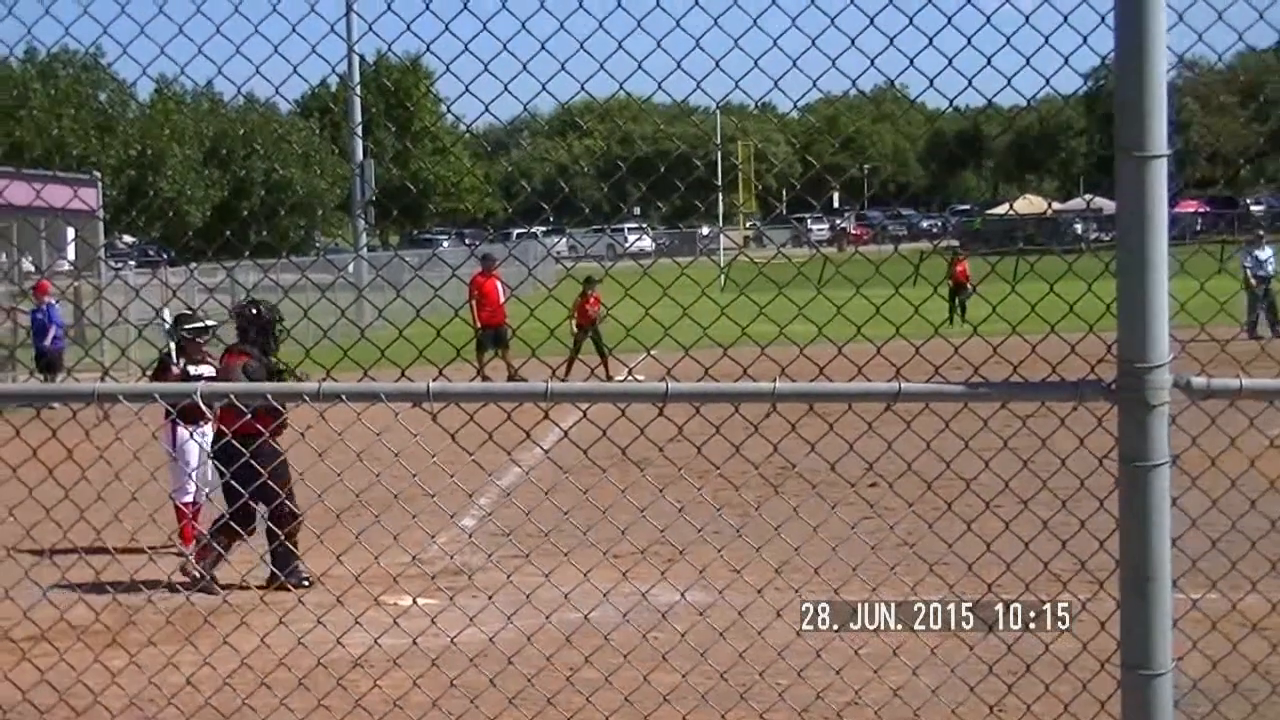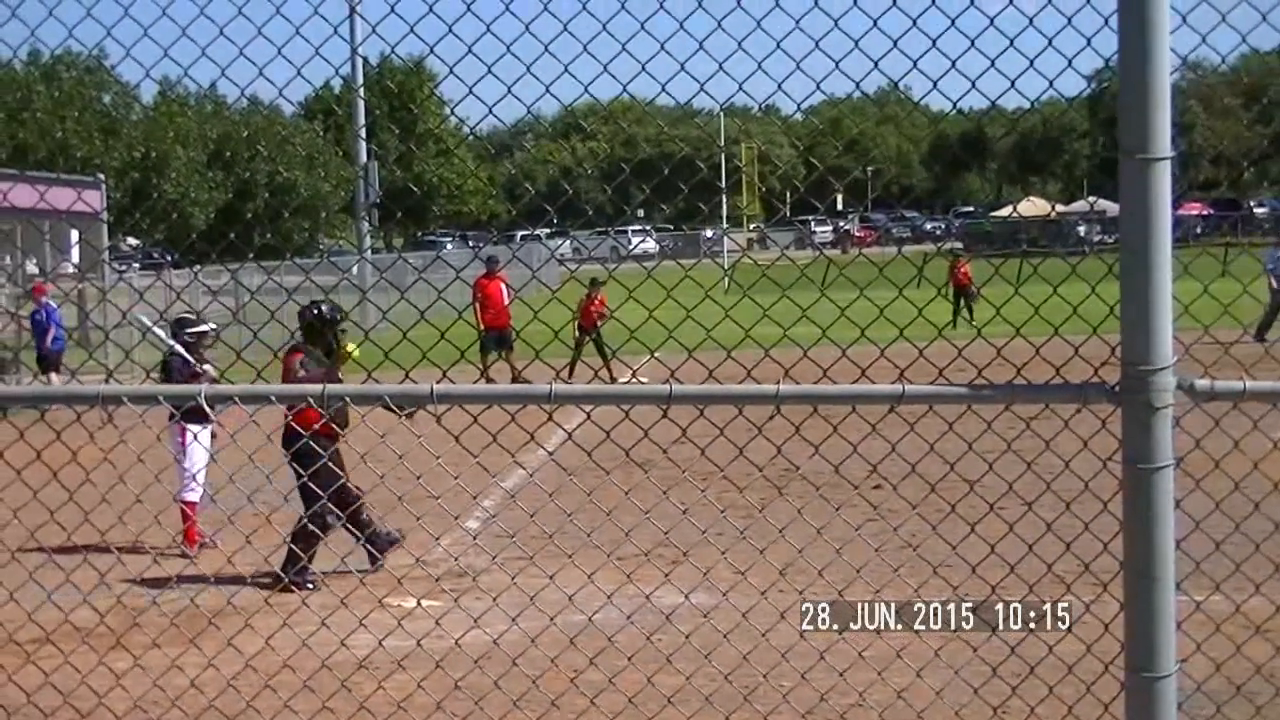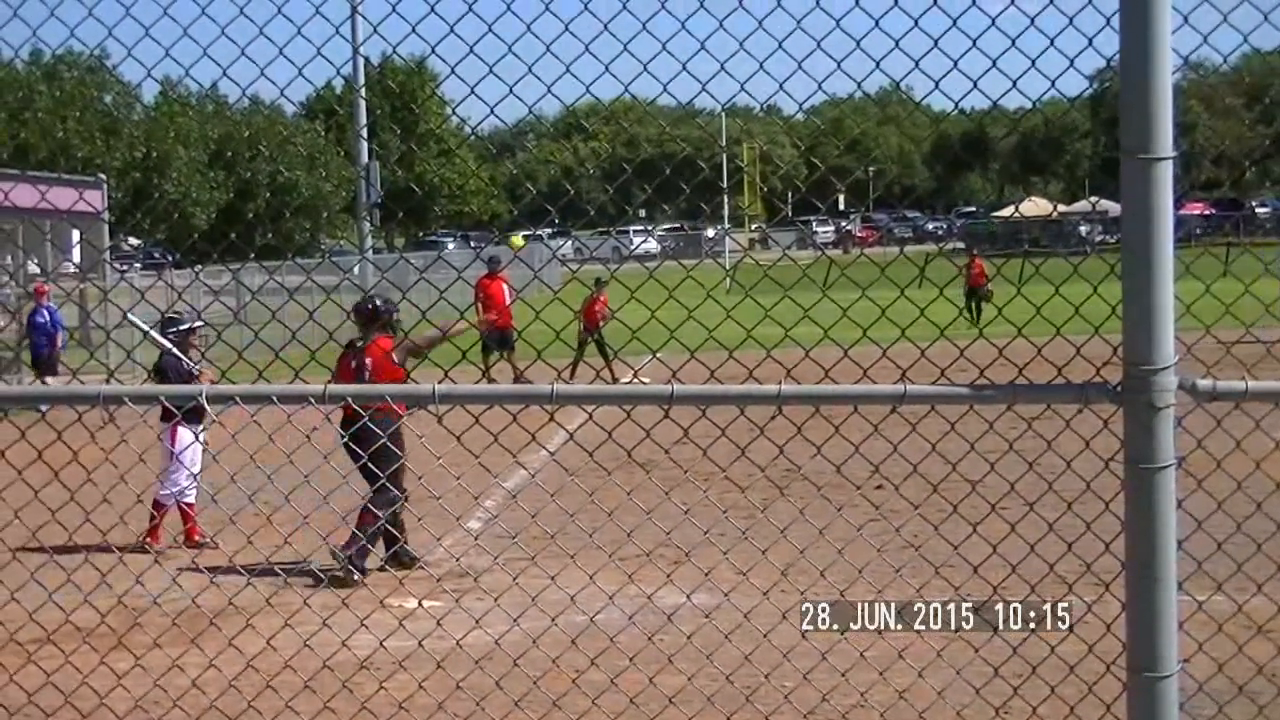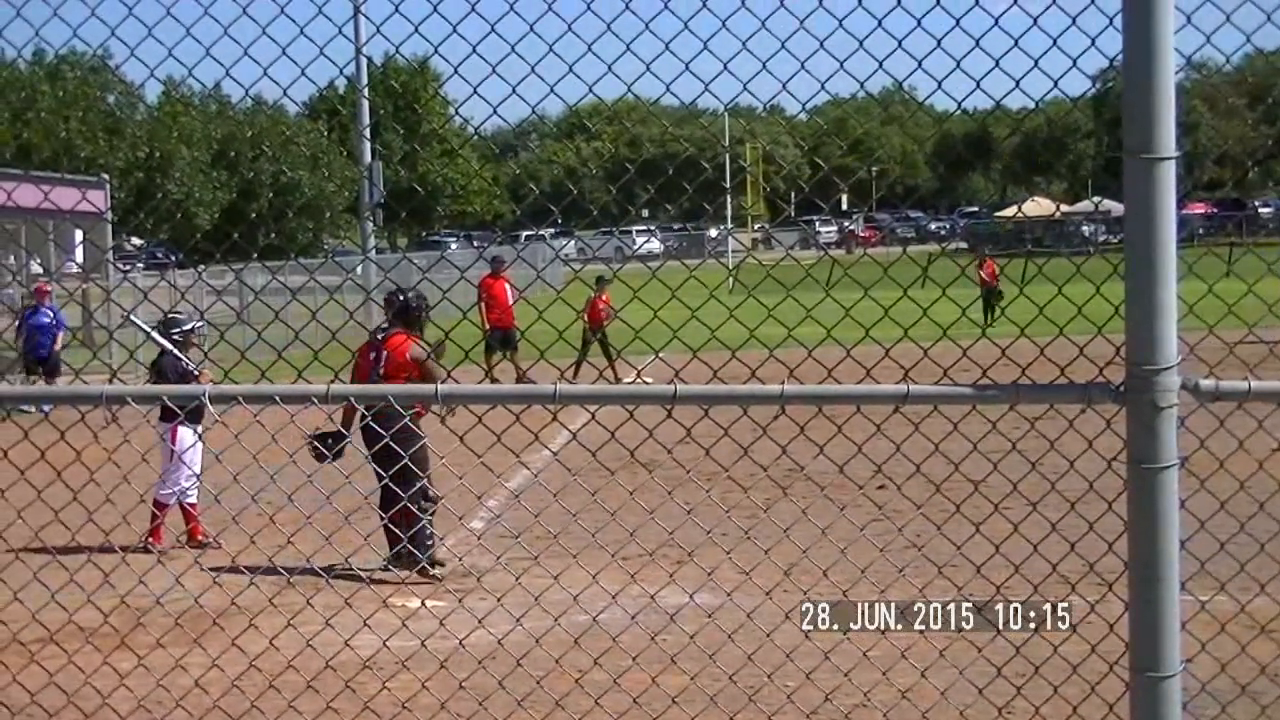
dt=0.5s
person 1, frame 1
left shoulder: (252, 358)
right shoulder: (241, 363)
right elbow: (238, 403)
left wrist: (279, 380)
left hip: (237, 444)
right hip: (251, 445)
left knee: (241, 511)
right knee: (284, 507)
left ankle: (204, 565)
right ankle: (286, 571)
person 1, frame 2
left shoulder: (322, 359)
right shoulder: (299, 360)
right elbow: (300, 385)
right wrist: (333, 367)
left hip: (323, 443)
right hip: (308, 443)
left knee: (348, 498)
right knee: (321, 509)
left ankle: (377, 545)
right ankle: (292, 573)
person 1, frame 3
left shoulder: (349, 353)
right shoulder: (393, 346)
left elbow: (339, 387)
right elbow: (435, 337)
right wrist: (467, 323)
left hip: (352, 428)
right hip: (381, 427)
left knee: (385, 492)
right knee: (385, 497)
left ankle: (398, 552)
right ankle: (352, 555)
person 1, frame 4
left shoulder: (369, 347)
right shoulder: (414, 348)
right elbow: (440, 382)
left wrist: (343, 431)
left hip: (371, 424)
right hip: (401, 424)
left knee: (391, 492)
right knee: (419, 492)
left ankle: (400, 554)
right ankle: (422, 556)
person 2, frame 1
left shoulder: (208, 359)
right shoulder: (171, 359)
left wrist: (216, 423)
right wrist: (169, 378)
left hip: (205, 426)
right hip: (181, 427)
left knee: (203, 482)
right knee: (184, 482)
left ankle: (193, 530)
right ankle: (186, 538)
person 2, frame 2
left shoulder: (200, 359)
right shoulder: (175, 361)
left wrist: (211, 422)
right wrist: (201, 380)
left hip: (203, 425)
right hip: (186, 426)
left knee: (198, 481)
right knee: (191, 480)
left ankle: (194, 533)
right ankle: (189, 539)
person 2, frame 3
left shoulder: (188, 360)
right shoulder: (168, 361)
left wrist: (201, 430)
right wrist: (199, 383)
left hip: (193, 427)
right hip: (177, 428)
left knee: (189, 482)
right knee: (171, 482)
left ankle: (192, 534)
right ankle: (151, 536)
person 2, frame 4
left shoulder: (184, 360)
right shoulder: (166, 362)
right wrist: (198, 383)
left hip: (192, 426)
right hip: (177, 427)
left knee: (190, 481)
right knee: (171, 482)
left ankle: (196, 534)
right ankle: (153, 536)
